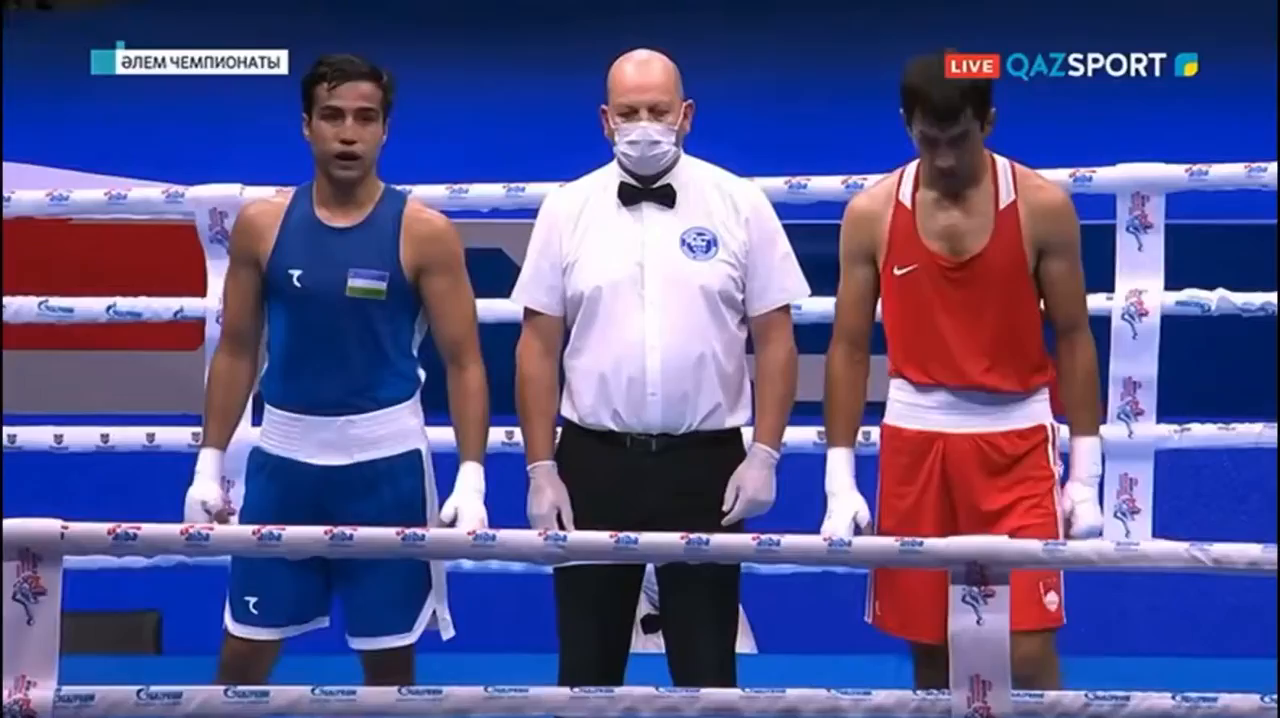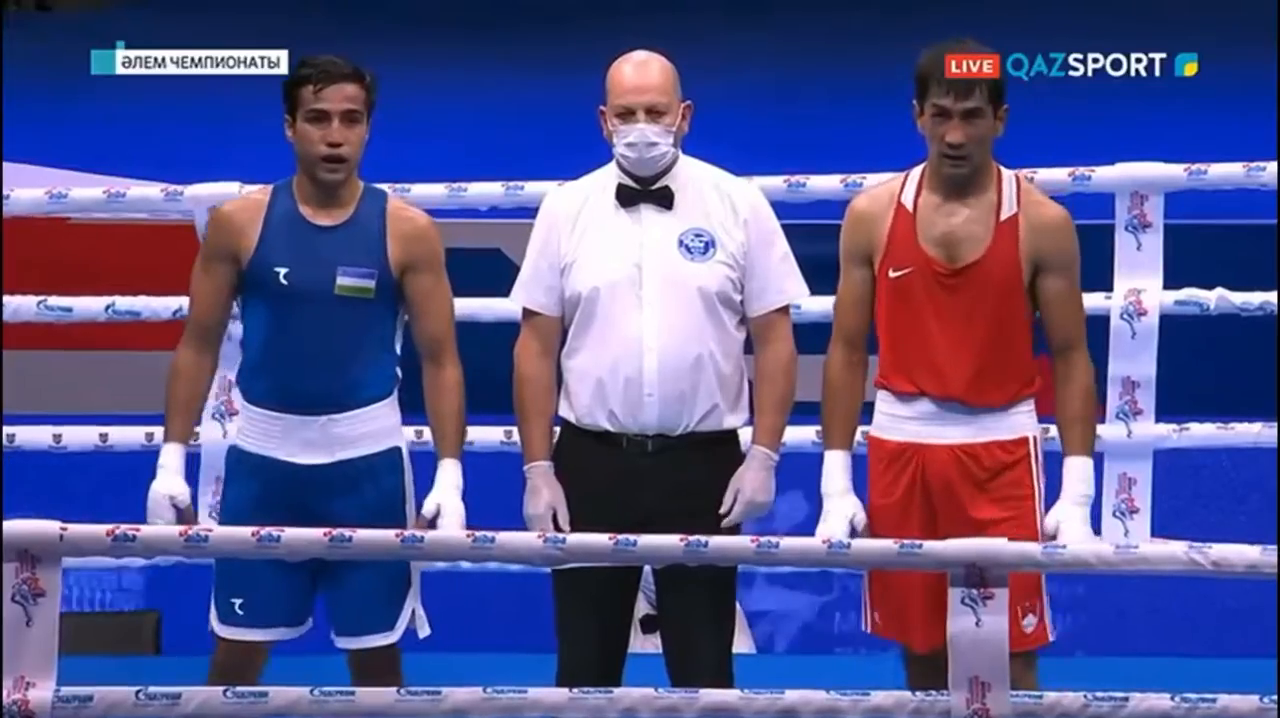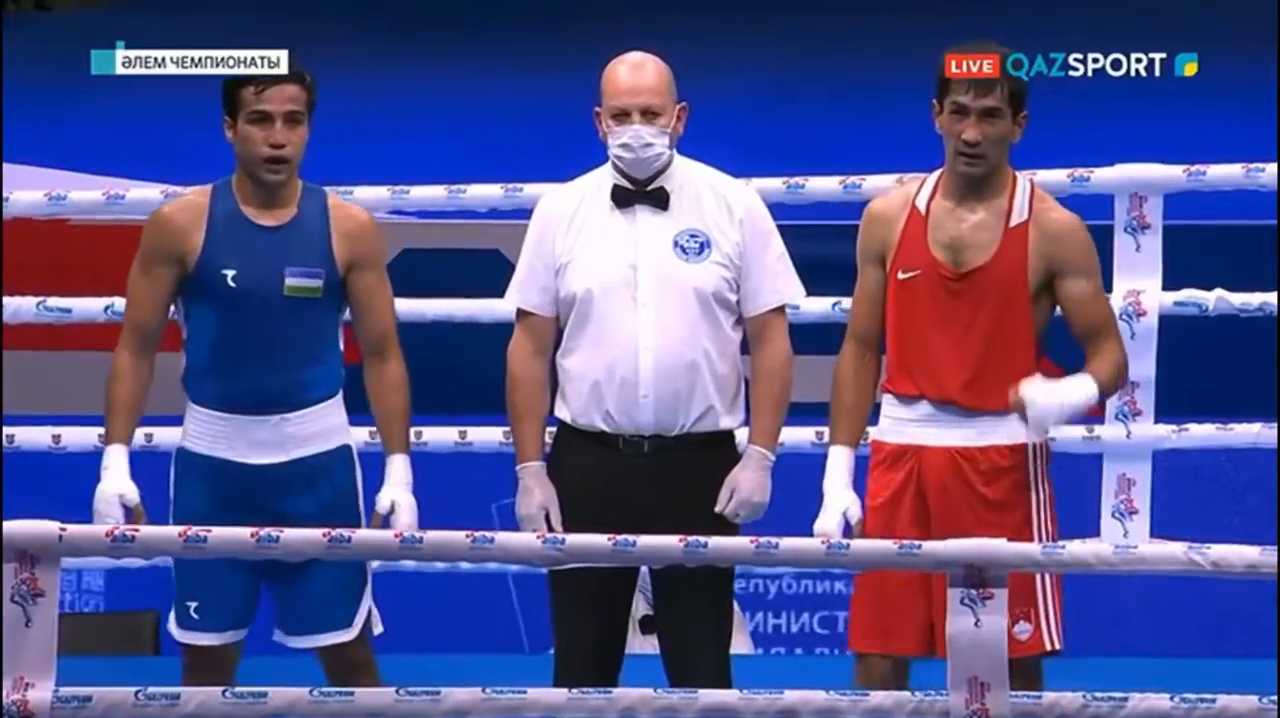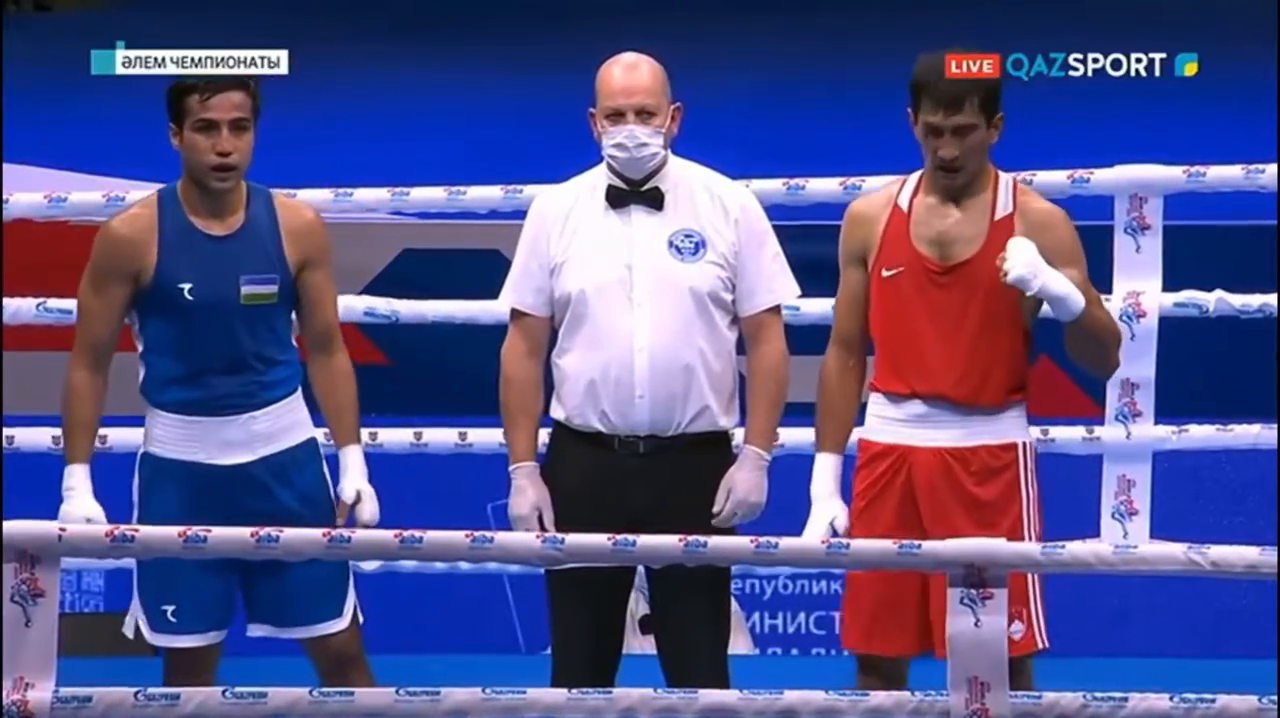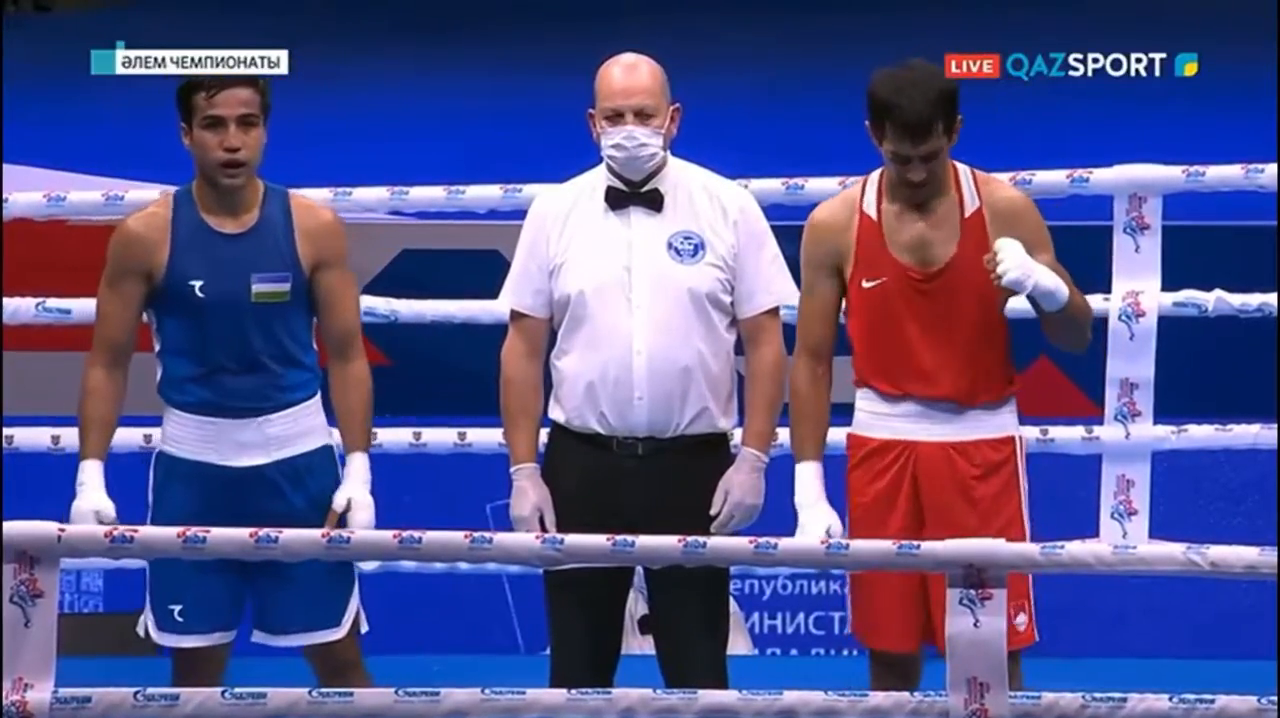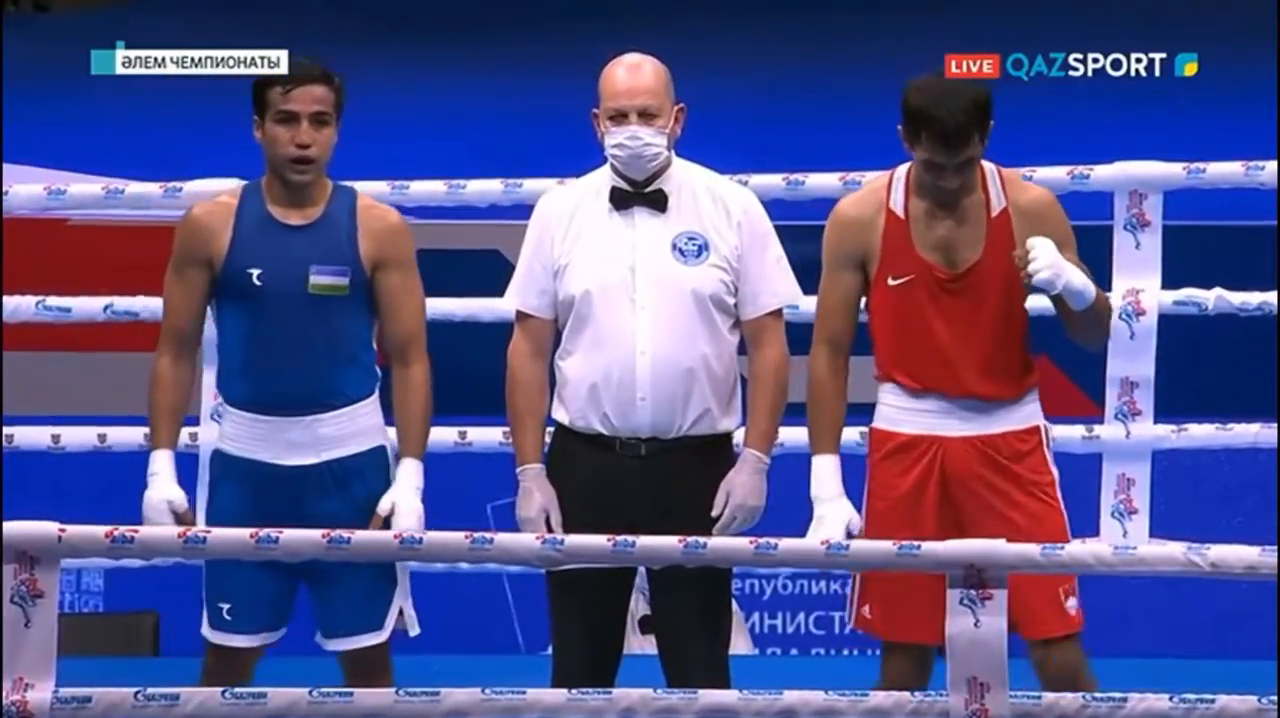
dt=0.4s
person 1, frame 1
left shoulder: (1043, 206)
right shoulder: (870, 213)
left elbow: (1074, 339)
right elbow: (849, 346)
left wrist: (1086, 471)
right wrist: (839, 478)
left hip: (1015, 438)
right hip: (915, 436)
left knee: (1029, 649)
right knee: (928, 645)
person 1, frame 2
left shoulder: (1043, 222)
right shoulder: (870, 214)
left elbow: (1071, 357)
right elbow: (847, 350)
left wrist: (1077, 491)
right wrist: (836, 481)
left hip: (999, 450)
right hip: (900, 449)
left knee: (1010, 660)
right knee: (922, 654)
person 1, frame 3
left shoulder: (1054, 229)
right shoulder: (886, 217)
left elbow: (1113, 356)
right elbow: (860, 350)
left wrist: (1071, 393)
right wrist: (838, 474)
left hip: (1002, 459)
right hip: (901, 452)
left knee: (1014, 663)
right knee: (878, 666)
person 1, frame 4
left shoulder: (1038, 222)
right shoulder: (868, 218)
left elbow: (1104, 359)
right elbow: (844, 353)
left wrist: (1058, 290)
right wrist: (825, 483)
left hip: (989, 454)
right hip: (888, 452)
left knee: (1004, 661)
right knee: (878, 663)
person 1, frame 5
left shoulder: (1005, 210)
right shoulder: (832, 225)
left elbow: (1077, 337)
right elbow: (811, 360)
left wrist: (1045, 286)
right wrist: (809, 490)
left hip: (982, 448)
right hip: (883, 447)
right knee: (892, 657)
person 1, frame 6
left shoulder: (1032, 207)
right shoulder: (858, 218)
left elbow: (1094, 337)
right elbow: (830, 351)
left wrist: (1073, 285)
right wrist: (826, 483)
left hip: (1007, 440)
right hip: (907, 439)
left knee: (1057, 647)
right knee: (904, 650)
person 2, frame 1
left shoulder: (740, 205)
right shoulder: (566, 210)
left elbow: (774, 339)
right elbow: (539, 347)
left wrist: (764, 454)
right wrist: (541, 468)
left hip: (706, 463)
right hip: (593, 462)
left knee: (706, 664)
right knee: (588, 662)
person 2, frame 2
left shoulder: (738, 205)
right shoulder: (564, 210)
left elbow: (773, 340)
right elbow: (536, 347)
left wrist: (763, 457)
right wrist: (538, 469)
left hip: (703, 466)
right hip: (591, 463)
left knee: (702, 664)
right knee: (586, 663)
person 2, frame 3
left shoulder: (733, 206)
right shoulder: (559, 210)
left elbow: (769, 339)
right elbow: (530, 346)
left wrist: (759, 455)
right wrist: (529, 468)
left hip: (700, 463)
right hip: (586, 464)
left knee: (701, 665)
right knee: (582, 663)
person 2, frame 4
left shoulder: (729, 206)
right shoulder: (554, 211)
left elbow: (766, 340)
right elbow: (523, 347)
left wrist: (755, 456)
right wrist: (522, 469)
left hip: (695, 464)
right hip: (583, 464)
left knee: (698, 664)
right knee: (579, 664)
person 2, frame 5
left shoulder: (728, 207)
right shoulder: (554, 212)
left elbow: (765, 343)
right elbow: (524, 348)
left wrist: (753, 458)
right wrist: (523, 470)
left hip: (695, 466)
right hip: (581, 465)
left knee: (697, 665)
right knee: (579, 663)
person 2, frame 6
left shoulder: (732, 208)
right shoulder: (558, 212)
left elbow: (767, 343)
right elbow: (528, 349)
left wrist: (755, 461)
right wrist: (530, 472)
left hip: (697, 468)
right hip: (584, 466)
left knee: (699, 666)
right knee: (581, 666)
person 3, frame 1
left shoulder: (424, 232)
right shoulder: (260, 225)
left elbow: (463, 362)
right elbow: (236, 352)
left wrist: (471, 476)
right wrist: (208, 463)
left hip: (386, 458)
right hip: (283, 457)
left knee: (389, 659)
right knee: (244, 655)
person 3, frame 2
left shoulder: (407, 230)
right shoulder: (237, 223)
left elbow: (440, 360)
right elbow: (198, 346)
left wrist: (449, 473)
right wrist: (172, 456)
left hip: (367, 456)
right hip: (263, 456)
left knee: (376, 657)
right knee: (236, 656)
person 3, frame 3
left shoulder: (350, 228)
right shoulder: (180, 224)
left elbow: (382, 356)
right elbow: (135, 348)
left wrist: (398, 467)
right wrist: (115, 458)
left hip: (316, 455)
right hip: (213, 458)
left knee: (349, 652)
right knee: (207, 655)
person 3, frame 4
left shoulder: (297, 226)
right shoulder: (129, 236)
left elbow: (326, 350)
right elbow: (89, 364)
left wrist: (353, 459)
right wrist: (77, 477)
left hip: (282, 450)
right hip: (180, 460)
left knee: (338, 647)
right knee: (186, 659)
person 3, frame 5
left shoulder: (315, 227)
right shoulder: (144, 236)
left elbow: (348, 355)
right elbow: (108, 362)
left wrist: (357, 468)
right wrist: (91, 474)
left hip: (297, 457)
right hip: (193, 462)
left knee: (336, 655)
right knee: (193, 659)
person 3, frame 6
left shoulder: (380, 228)
right shoulder: (208, 226)
left elbow: (409, 359)
right elbow: (175, 353)
left wrist: (411, 472)
right wrist: (161, 464)
left hip: (350, 459)
right hip: (245, 460)
left knee: (368, 658)
right knee: (227, 658)
